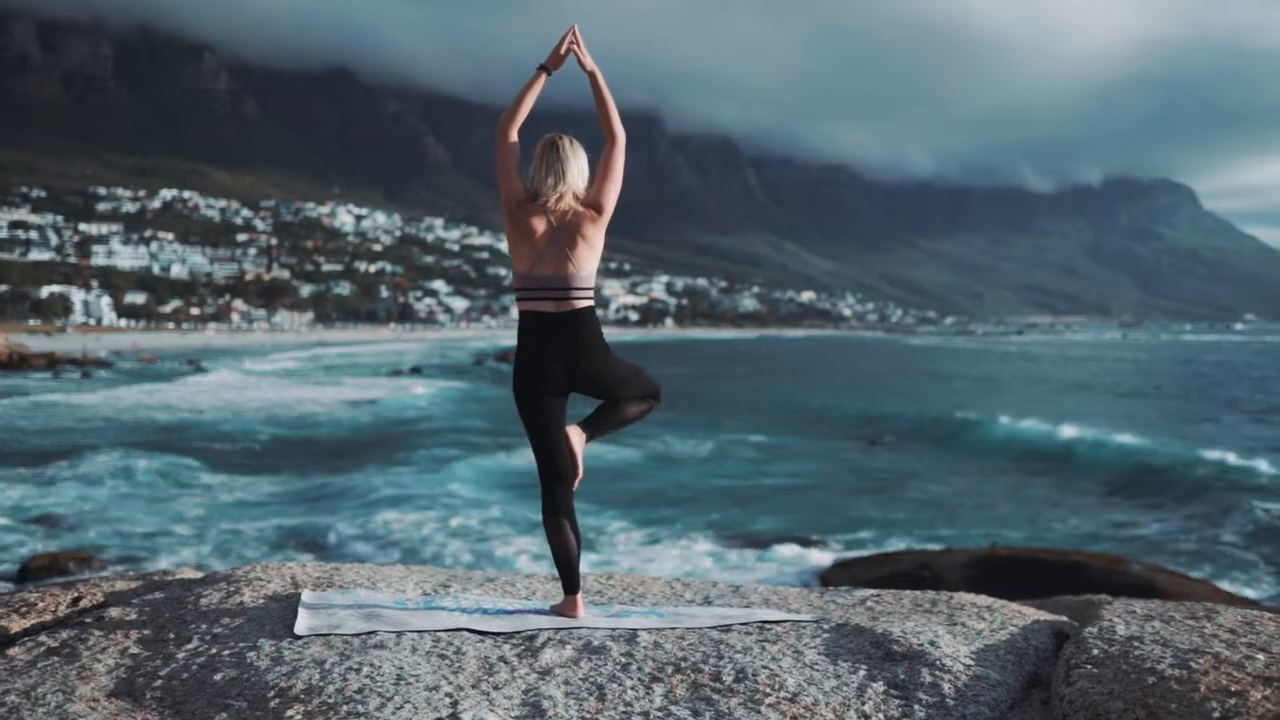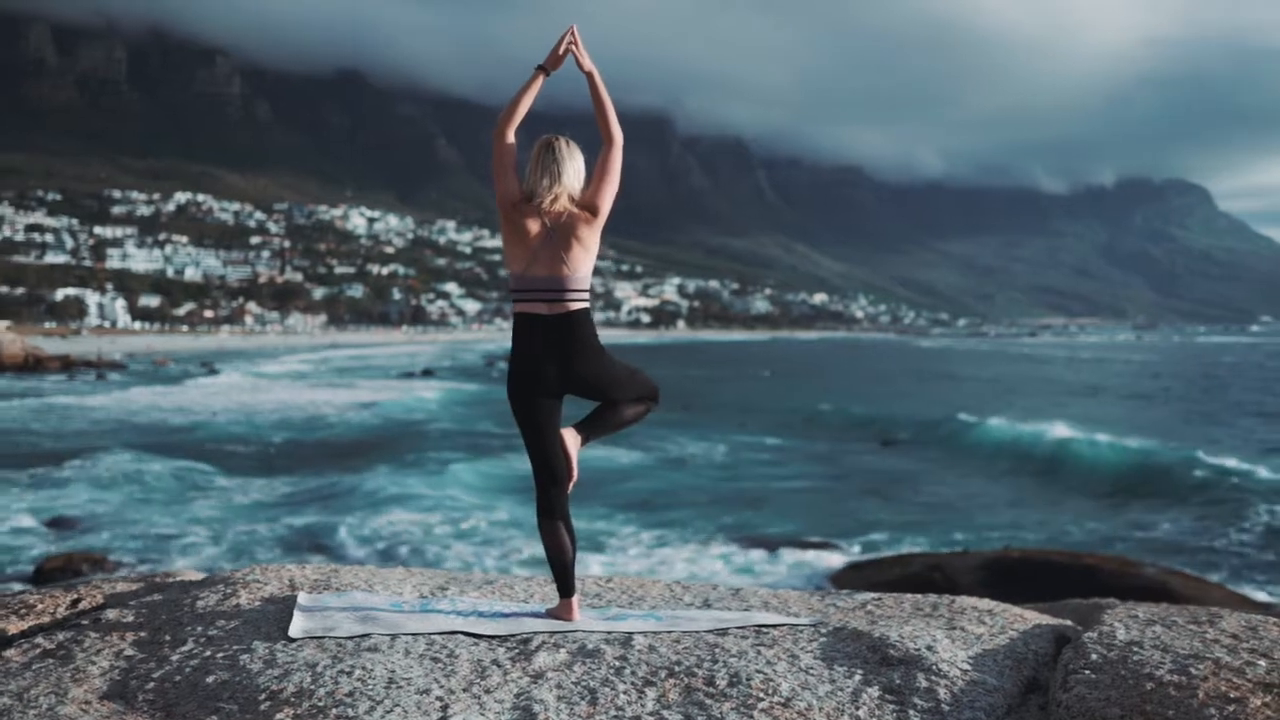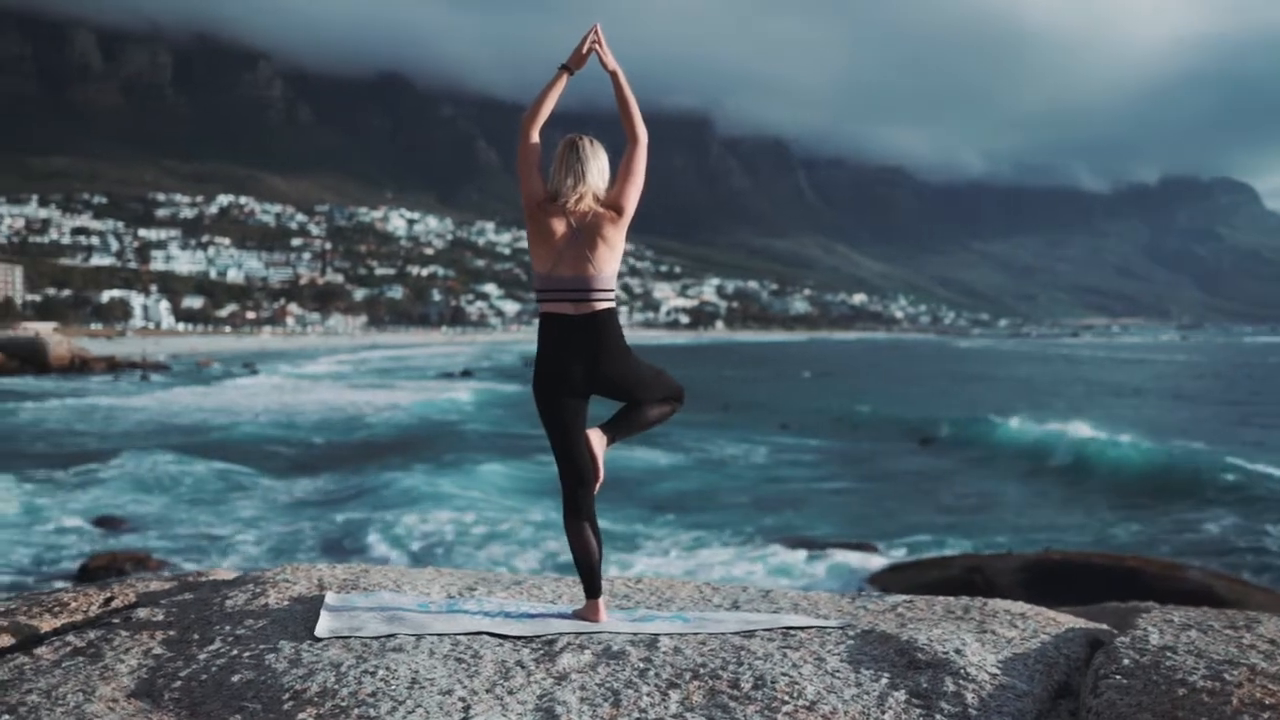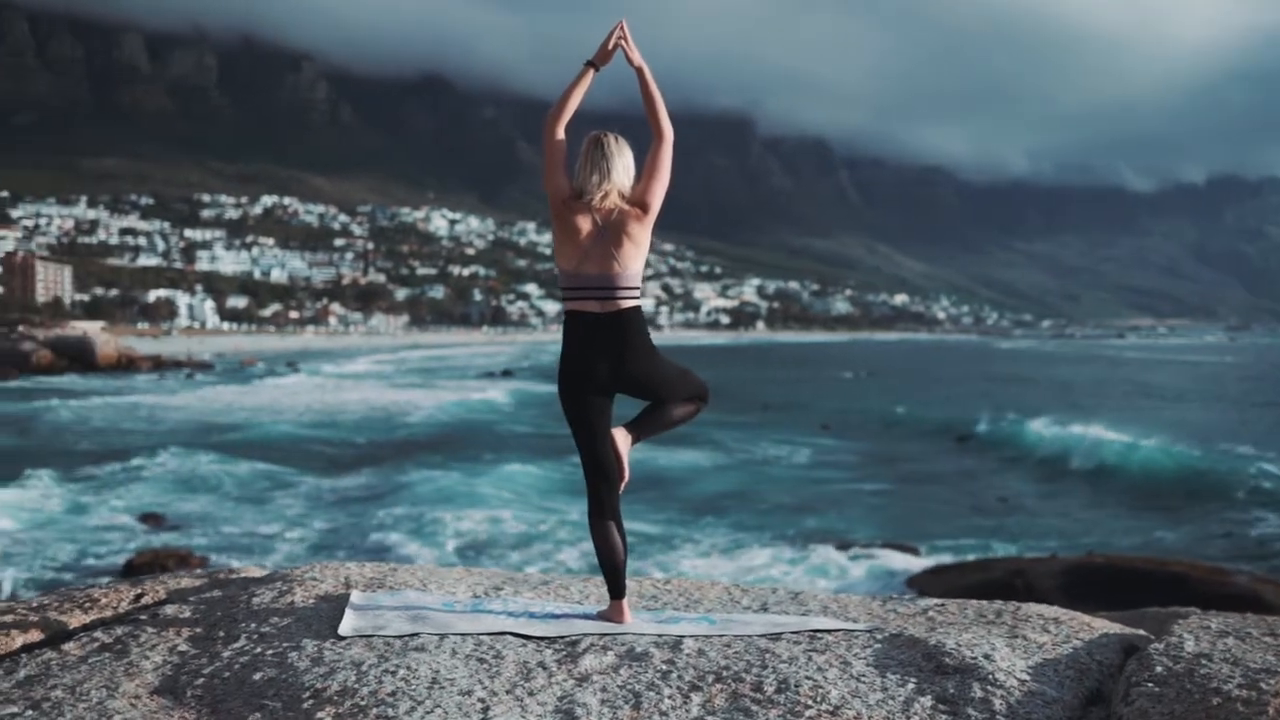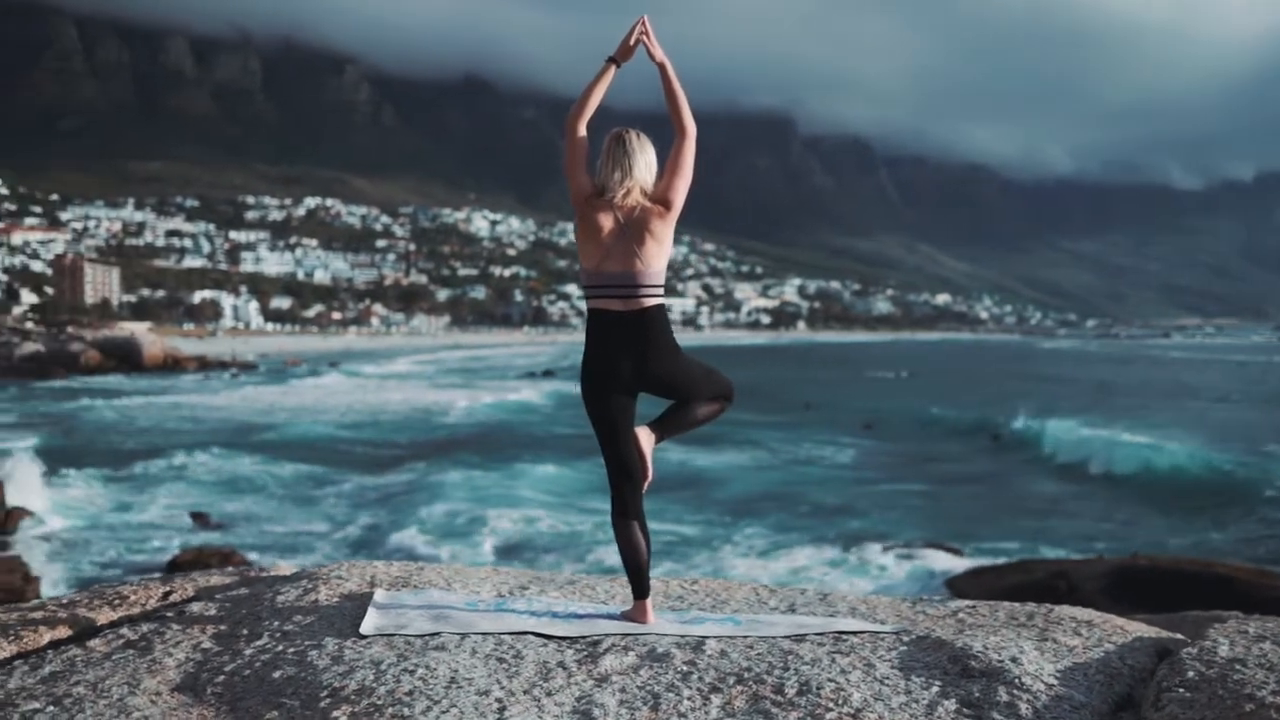
dt=0.5s
person 1, frame 1
left shoulder: (519, 215)
right shoulder: (594, 217)
left elbow: (507, 132)
right elbow: (617, 138)
left wrist: (547, 69)
right wrist: (590, 69)
left hip: (535, 358)
right hip: (585, 352)
left knee: (555, 485)
right knee: (649, 392)
left ankle: (573, 599)
right ankle: (584, 433)
person 1, frame 2
left shoulder: (514, 216)
right shoulder: (589, 218)
left elbow: (503, 133)
right elbow: (615, 139)
left wrist: (546, 69)
right wrist: (588, 69)
left hip: (528, 359)
right hip: (579, 354)
left knee: (549, 488)
right knee: (645, 393)
left ankle: (567, 602)
right ankle: (578, 435)
person 1, frame 3
left shoulder: (539, 217)
right shoulder: (614, 218)
left elbow: (528, 132)
right elbow: (639, 138)
left wrist: (569, 68)
right wrist: (612, 68)
left hip: (554, 360)
right hip: (605, 354)
left knee: (575, 488)
right knee: (671, 394)
left ankle: (594, 604)
right ankle: (604, 436)
person 1, frame 4
left shoulder: (564, 214)
right shoulder: (640, 215)
left elbow: (554, 129)
right elbow: (665, 136)
left wrist: (594, 64)
right wrist: (638, 64)
left hip: (580, 358)
right hip: (630, 352)
left knee: (601, 488)
right knee: (695, 393)
left ankle: (618, 605)
right ankle: (628, 435)
person 1, frame 5
left shoulder: (586, 212)
right shoulder: (662, 212)
left elbow: (575, 126)
right elbow: (687, 131)
left wrist: (616, 60)
right wrist: (659, 60)
left hip: (602, 357)
right hip: (653, 351)
left knee: (624, 487)
right knee: (720, 391)
left ankle: (642, 605)
right ankle: (653, 434)
